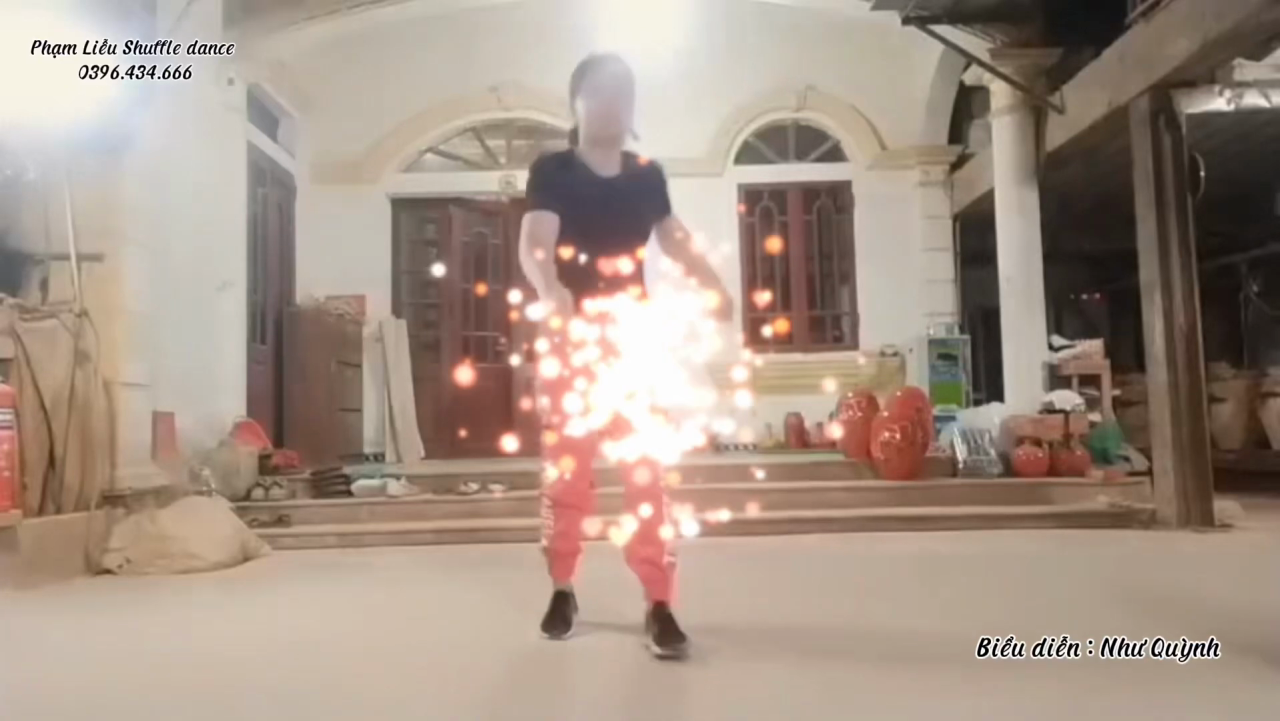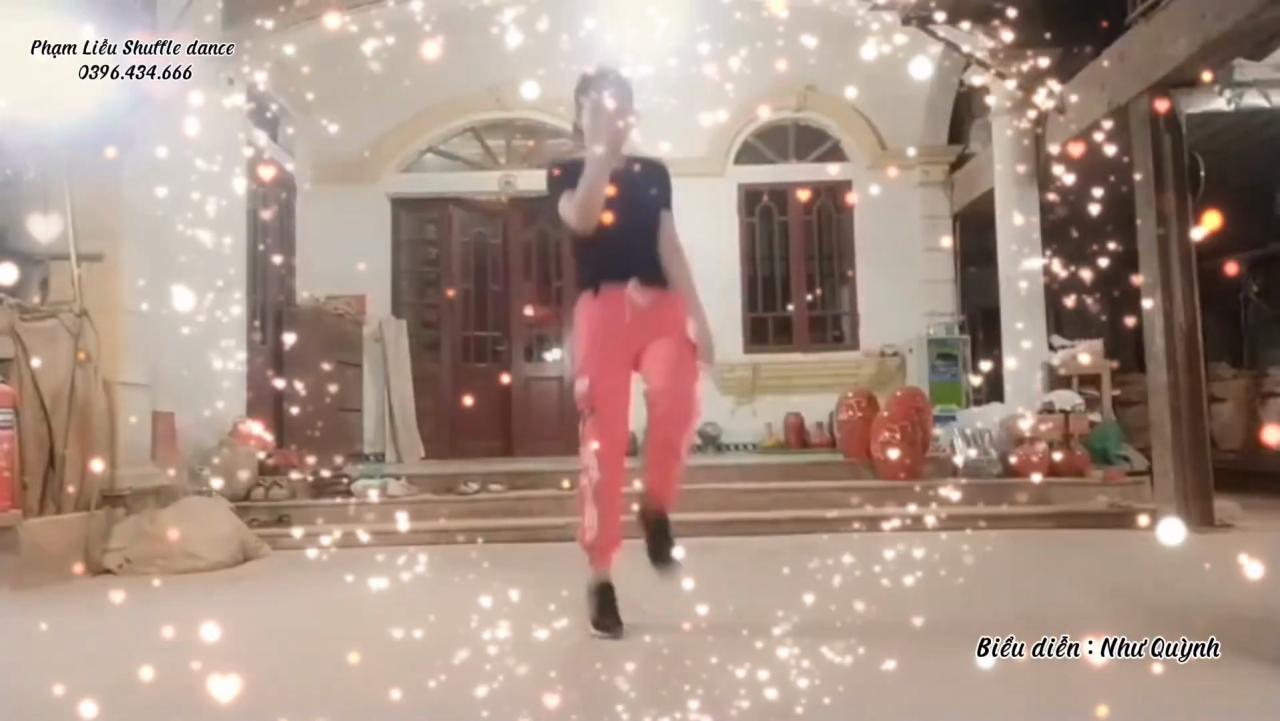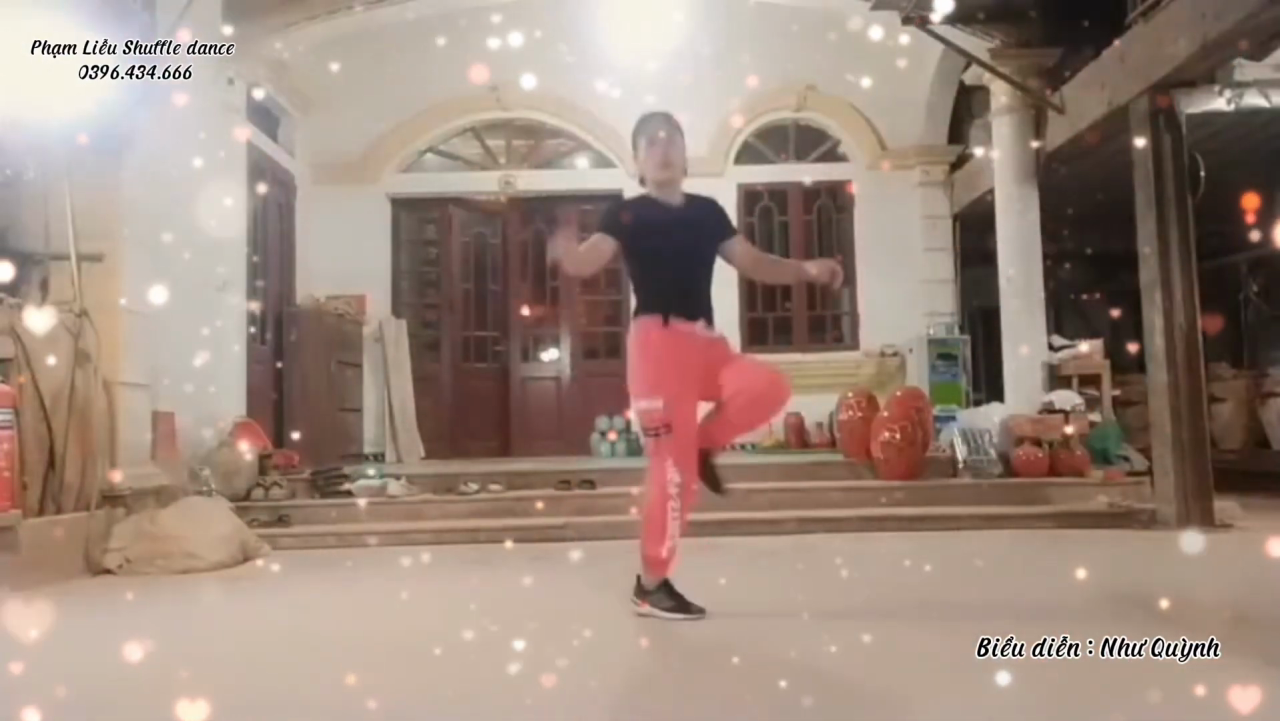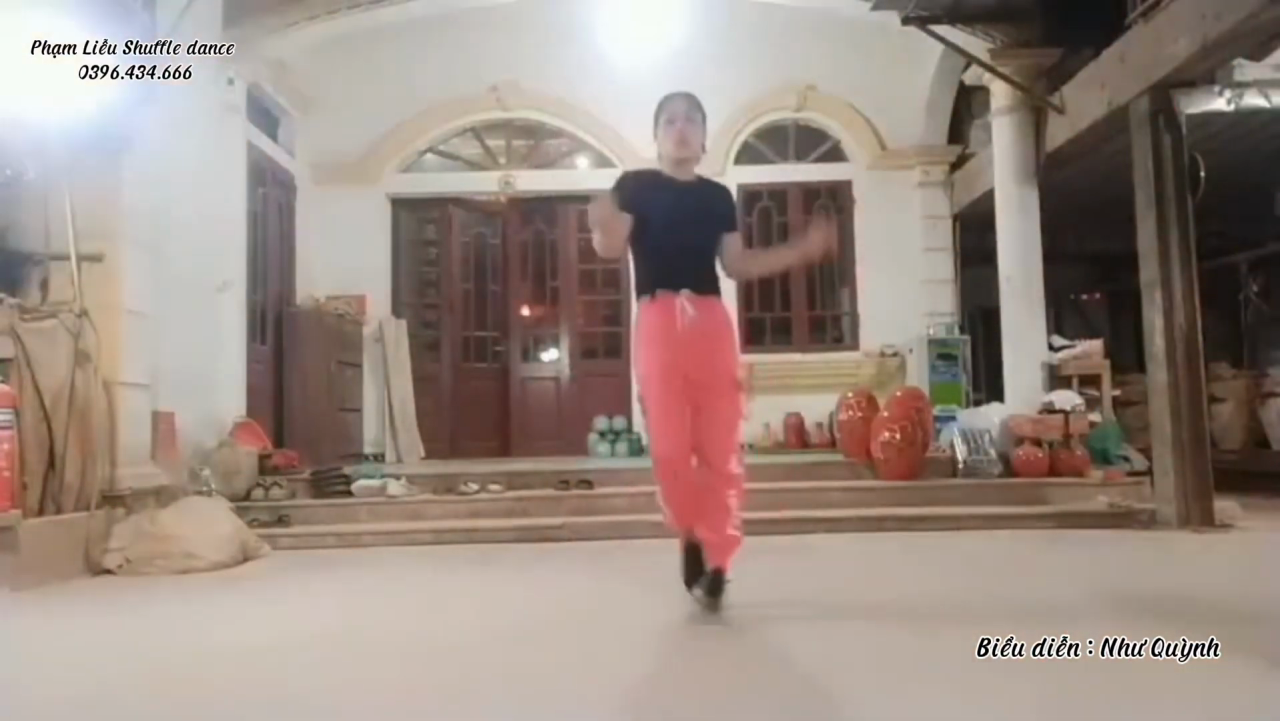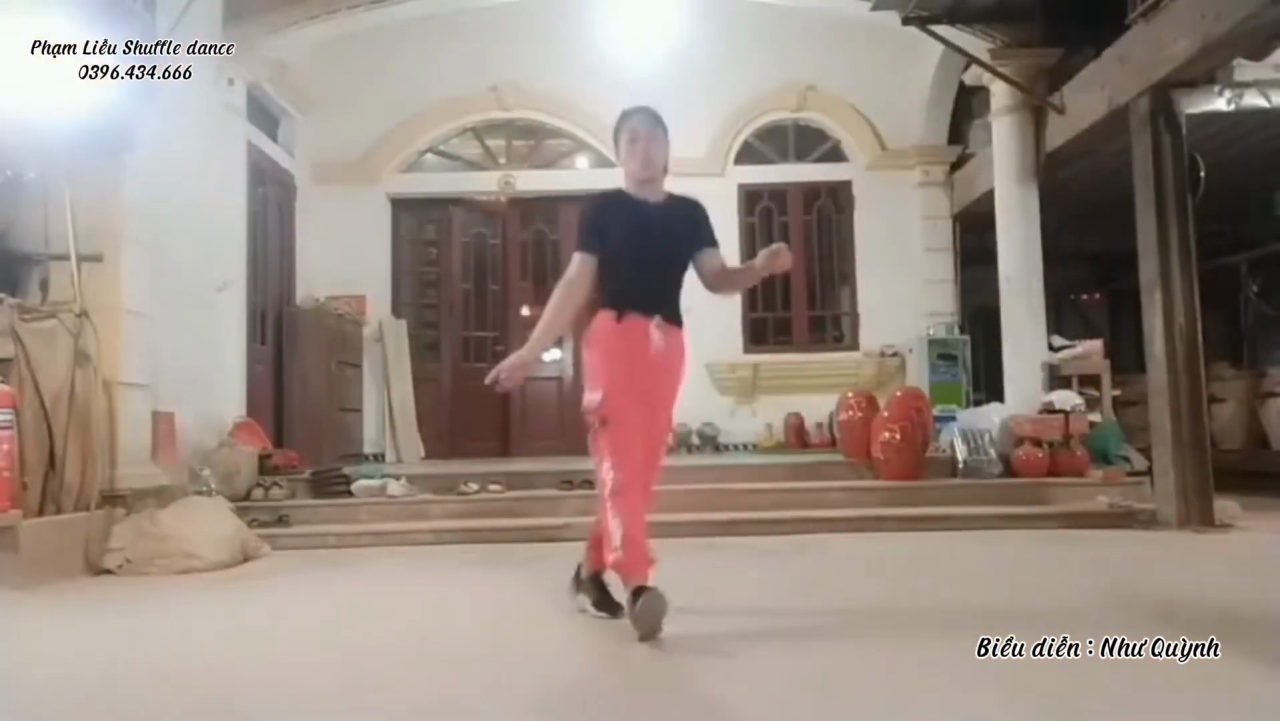
dt=1s
person 1, frame 1
left shoulder: (647, 174)
right shoulder: (551, 172)
left elbow: (673, 238)
right elbow: (533, 247)
left wrist: (715, 286)
right wrist: (550, 290)
left knee: (646, 472)
right knee: (567, 472)
left ankle: (658, 606)
right ankle: (562, 591)
person 1, frame 2
left shoulder: (653, 172)
right shoulder: (566, 172)
left elbow: (670, 250)
right elbow: (581, 219)
left wrist: (699, 319)
right wrist: (600, 153)
left hip: (658, 307)
right hip: (601, 313)
left knee: (675, 394)
right knee: (603, 449)
left ankle: (656, 508)
right ankle: (600, 579)
person 1, frame 3
left shoulder: (707, 211)
right shoulder: (626, 214)
left elbow: (750, 262)
right elbow: (589, 260)
left wrist: (806, 270)
right wrist: (567, 250)
left hip: (705, 341)
right hip: (658, 341)
left knee: (767, 387)
right knee: (672, 468)
left ankle: (704, 445)
right ankle: (651, 583)
person 1, frame 4
left shoulder: (718, 197)
right shoulder: (635, 185)
left elbow: (738, 263)
right elbow: (610, 245)
left wrist: (802, 249)
right wrist: (602, 221)
left hip: (711, 323)
right hip: (659, 324)
left knee: (720, 449)
right knee: (669, 446)
left ankle: (716, 566)
right ankle: (690, 540)
person 1, frame 5
left shoulder: (690, 214)
right shoulder: (602, 210)
left elbow: (716, 277)
right elbow: (576, 285)
left wrist: (760, 266)
right wrist: (530, 351)
left hip: (666, 349)
right hip: (613, 340)
left knee: (639, 473)
right knee: (621, 467)
left ankle: (590, 572)
right ankle: (637, 586)
